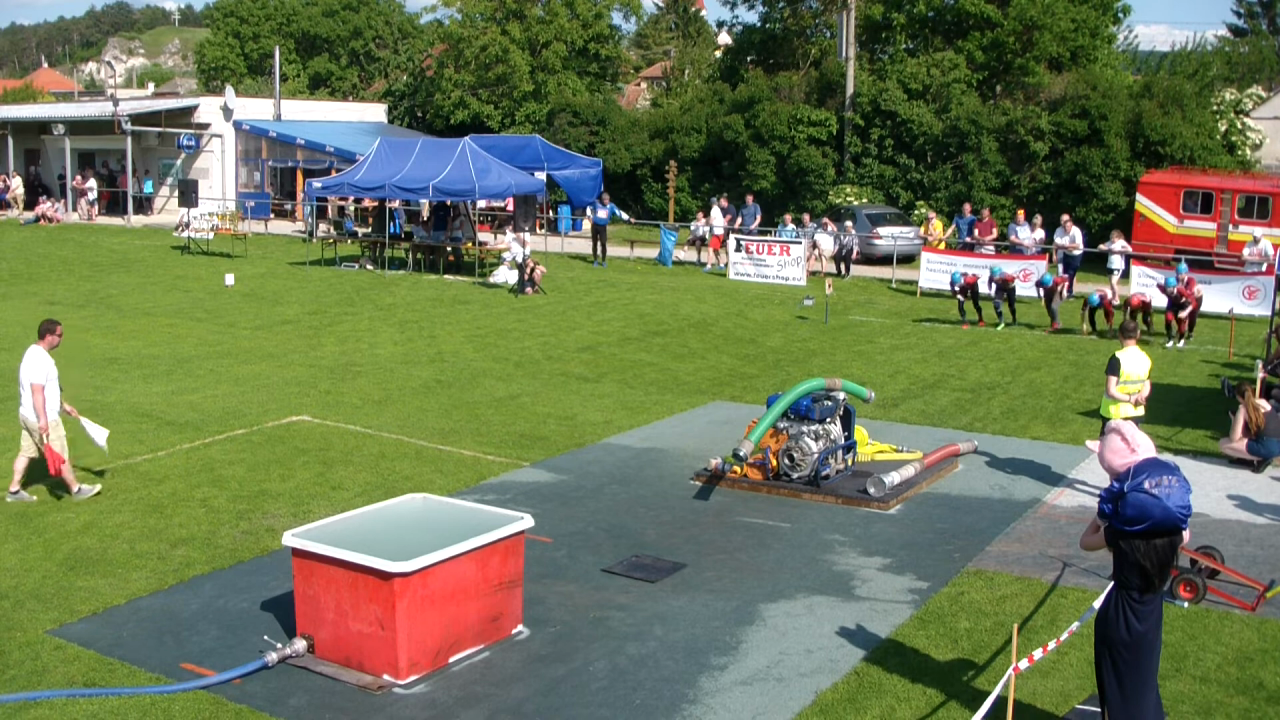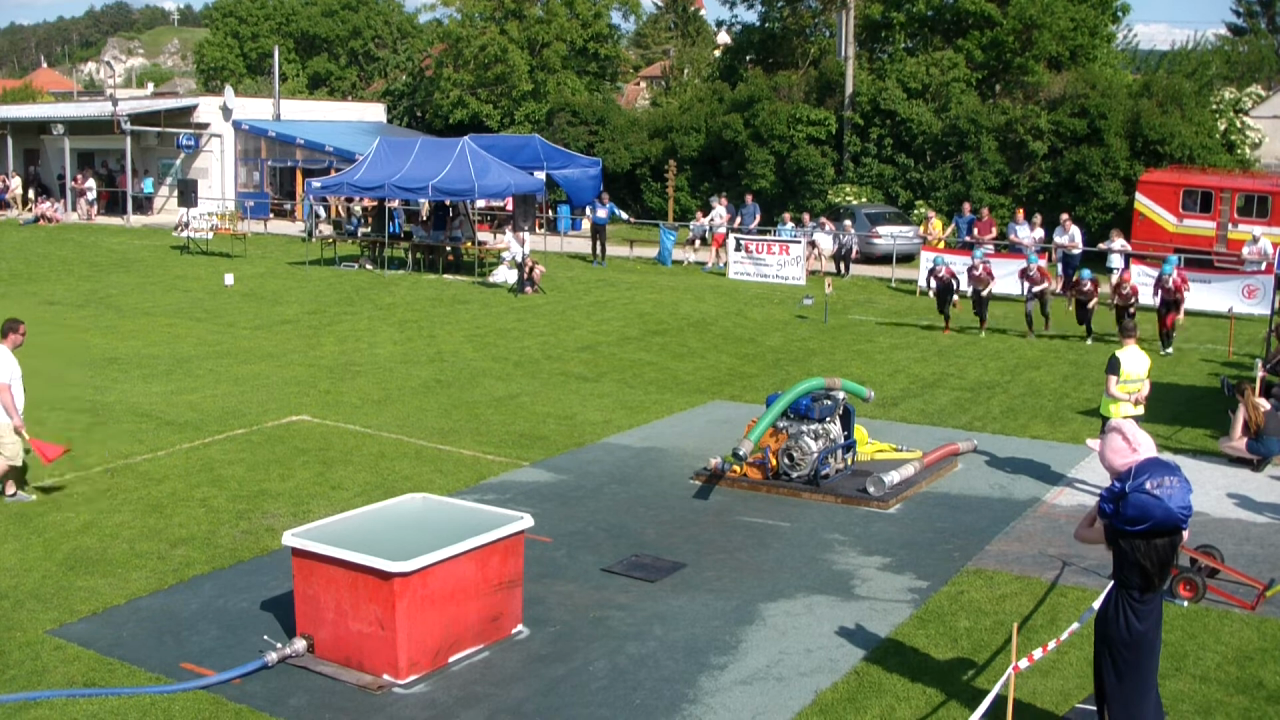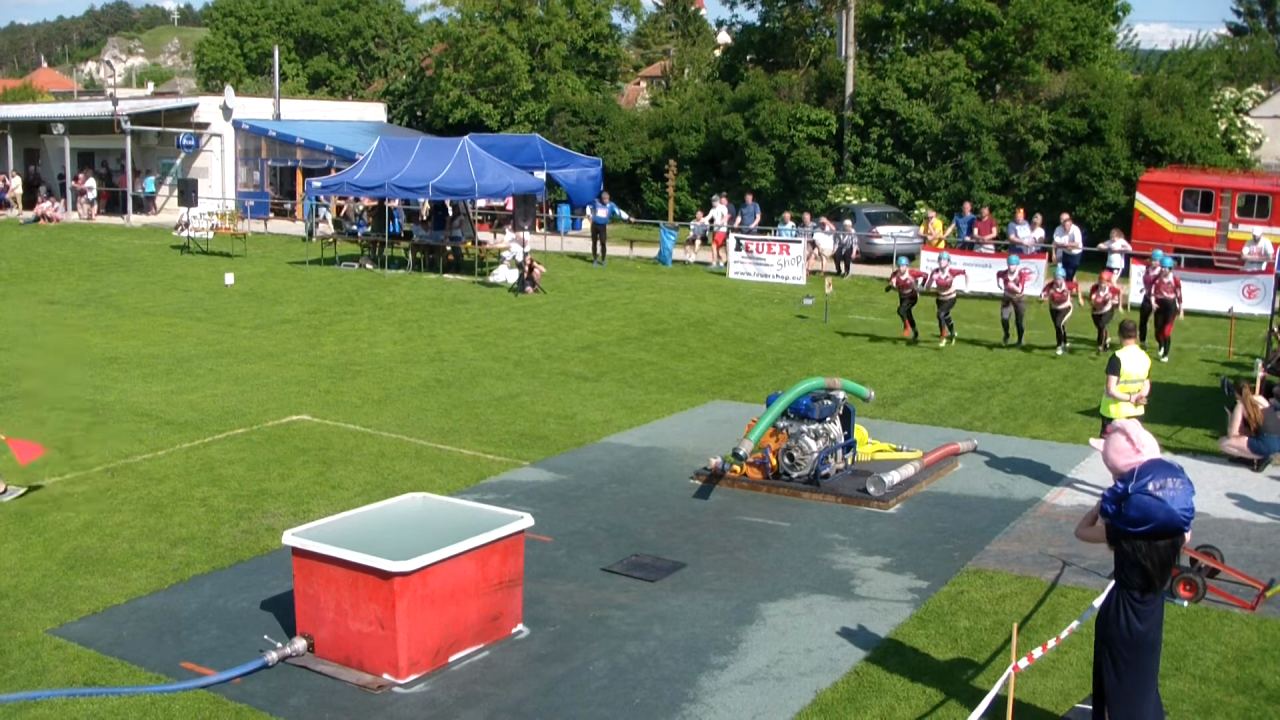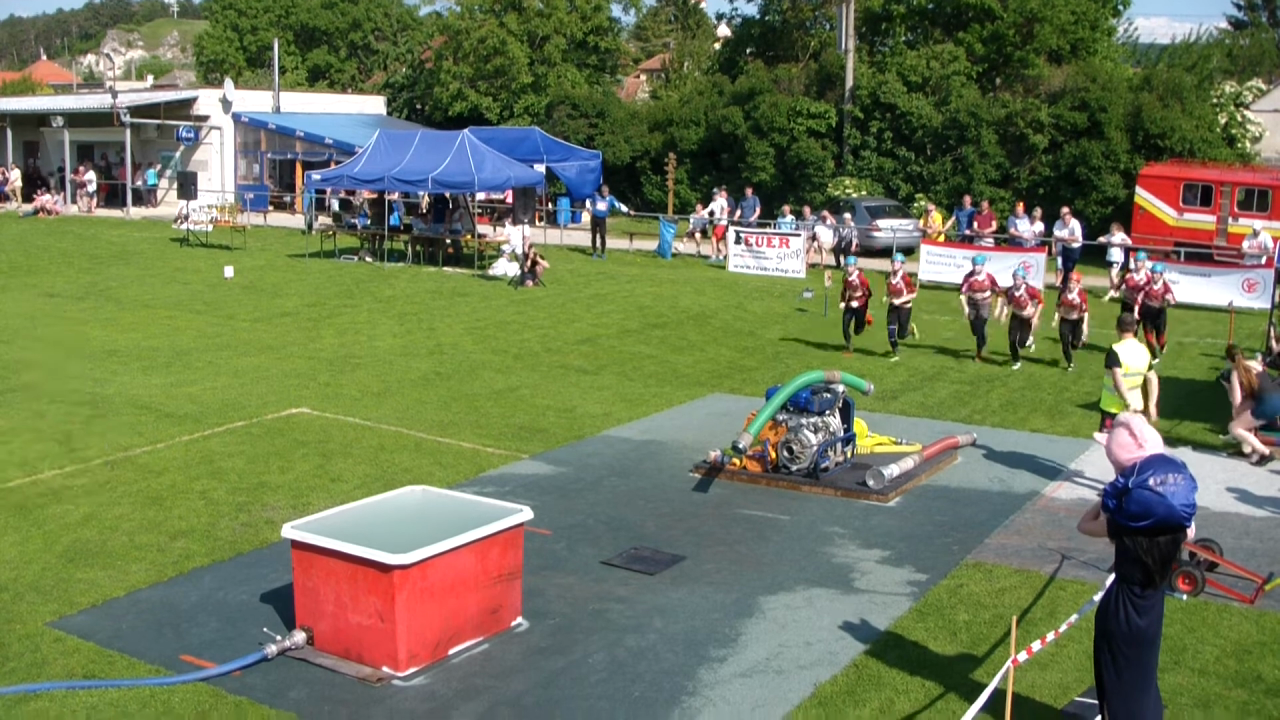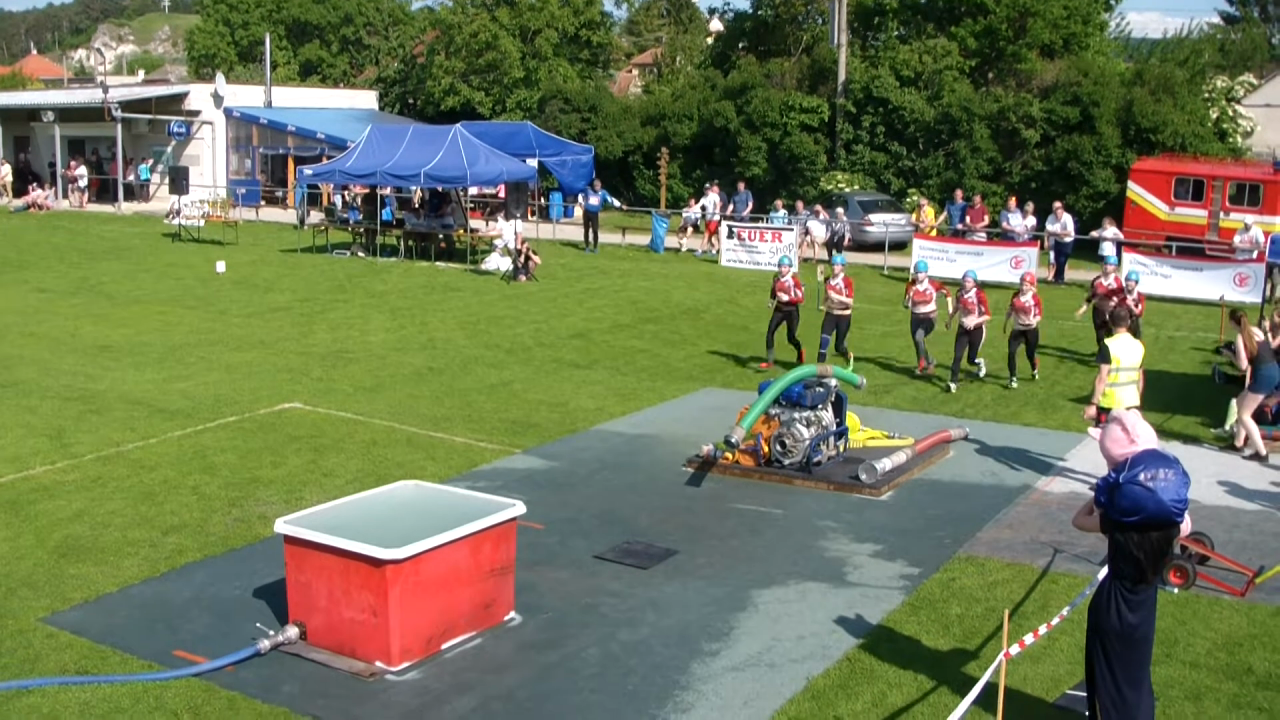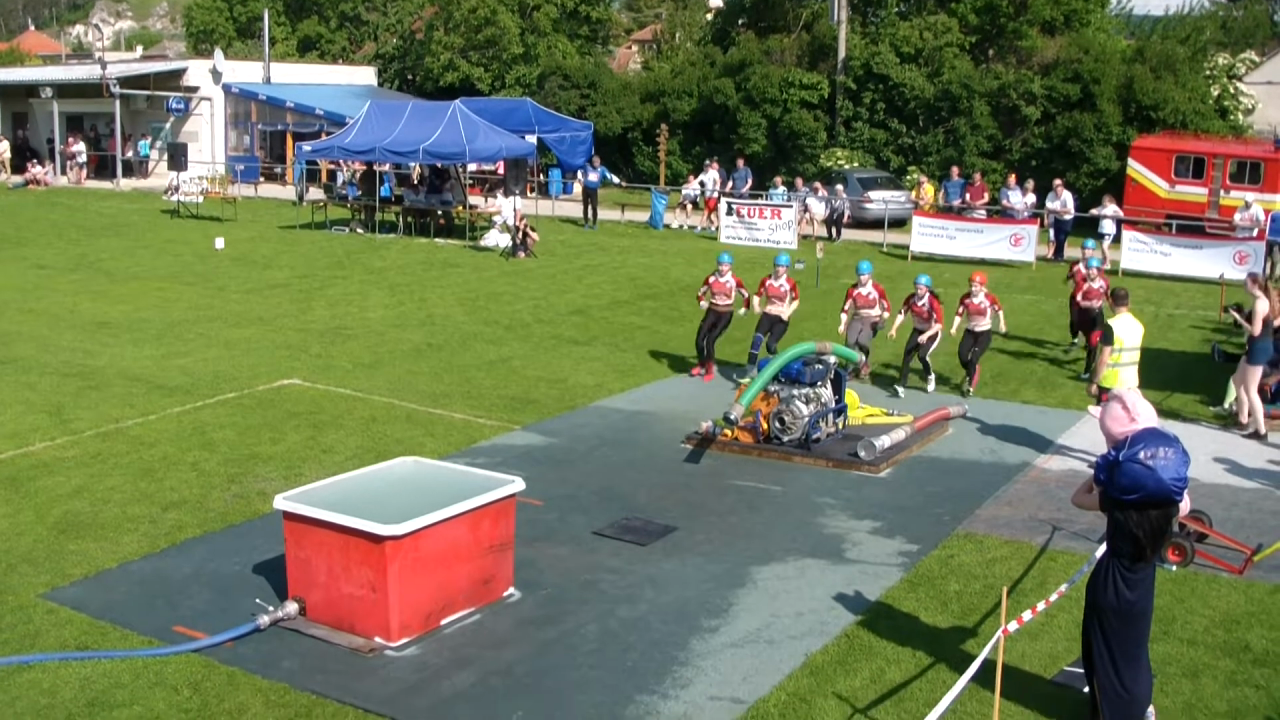
dt=0.4s
person 1, frame 1
left shoulder: (1122, 532)
right shoulder: (1174, 529)
left elbow: (1085, 541)
left wrist: (1106, 511)
left hip: (1121, 615)
right hip: (1151, 611)
left knee: (1122, 693)
right knee: (1143, 683)
person 1, frame 2
left shoulder: (1122, 532)
right shoulder: (1173, 528)
left elbow: (1081, 532)
left wrist: (1105, 502)
left hip: (1121, 615)
right hip: (1150, 610)
left knee: (1121, 694)
right knee: (1142, 683)
person 1, frame 3
left shoulder: (1124, 531)
right shoulder: (1175, 528)
left elbow: (1082, 530)
left wrist: (1107, 501)
left hip: (1122, 615)
right hip: (1151, 609)
left knee: (1120, 690)
right knee: (1143, 682)
person 1, frame 4
left shoulder: (1125, 524)
right shoulder: (1177, 522)
left elbow: (1084, 524)
right elbow: (1187, 532)
left wrist: (1110, 497)
left hip: (1122, 607)
right hip: (1152, 602)
left knee: (1119, 678)
right knee: (1143, 671)
person 1, frame 5
left shoulder: (1117, 519)
right shoulder: (1172, 517)
left elbow: (1079, 519)
right elbow: (1184, 527)
left wrist: (1104, 492)
left hip: (1115, 601)
right hip: (1145, 597)
left knee: (1110, 670)
right knee: (1136, 664)
person 1, frame 6
left shoulder: (1117, 498)
right shoulder: (1171, 496)
left elbow: (1078, 497)
right elbow: (1183, 506)
left wrist: (1104, 470)
left hip: (1113, 579)
right hip: (1143, 574)
left knee: (1107, 647)
right knee: (1134, 639)
